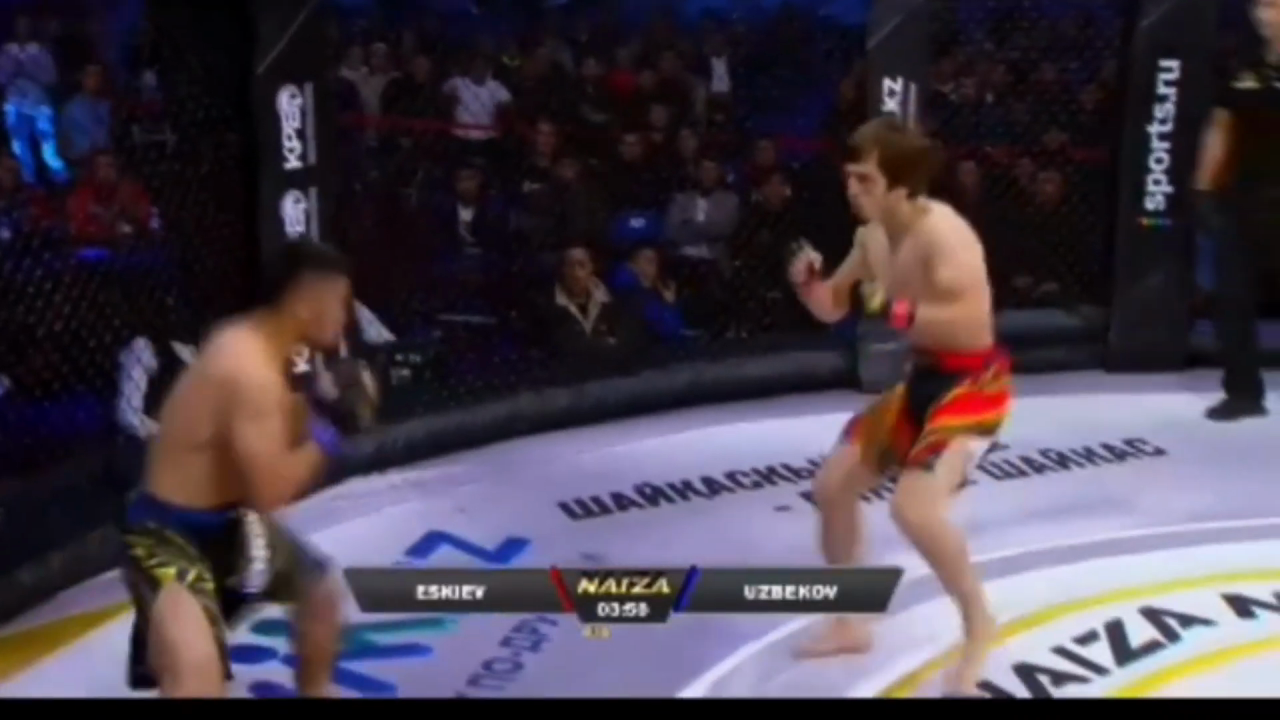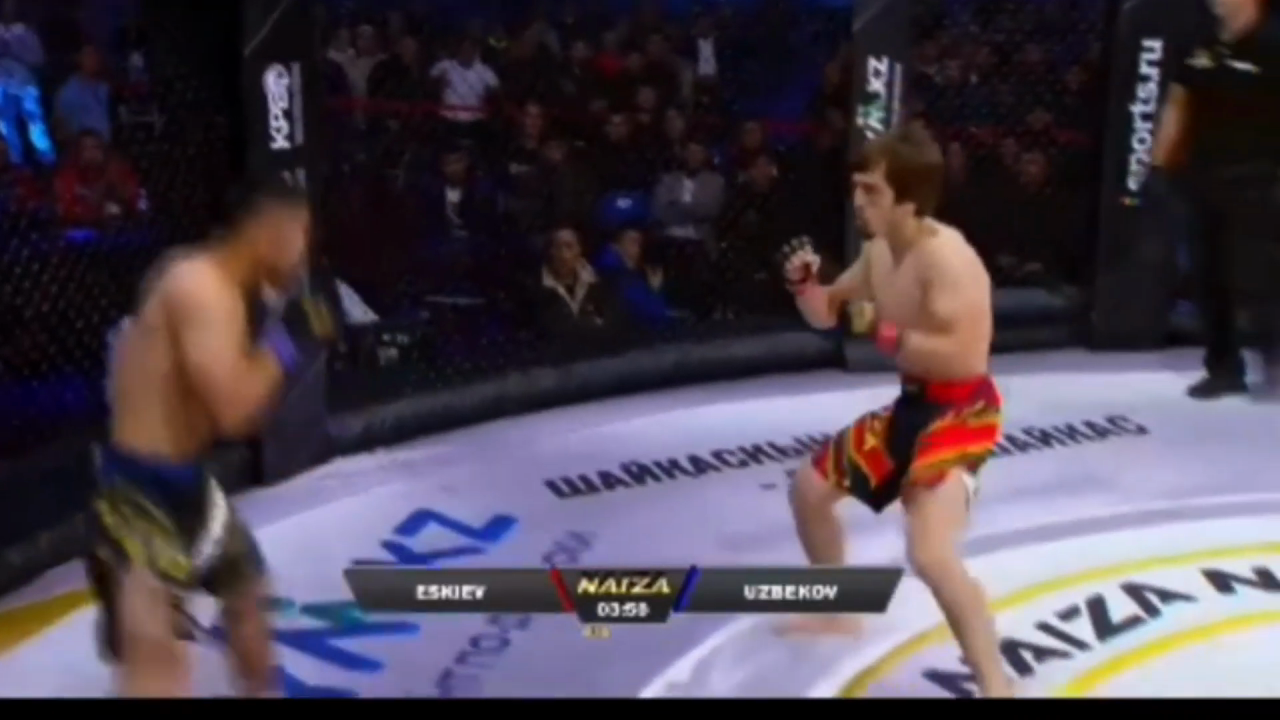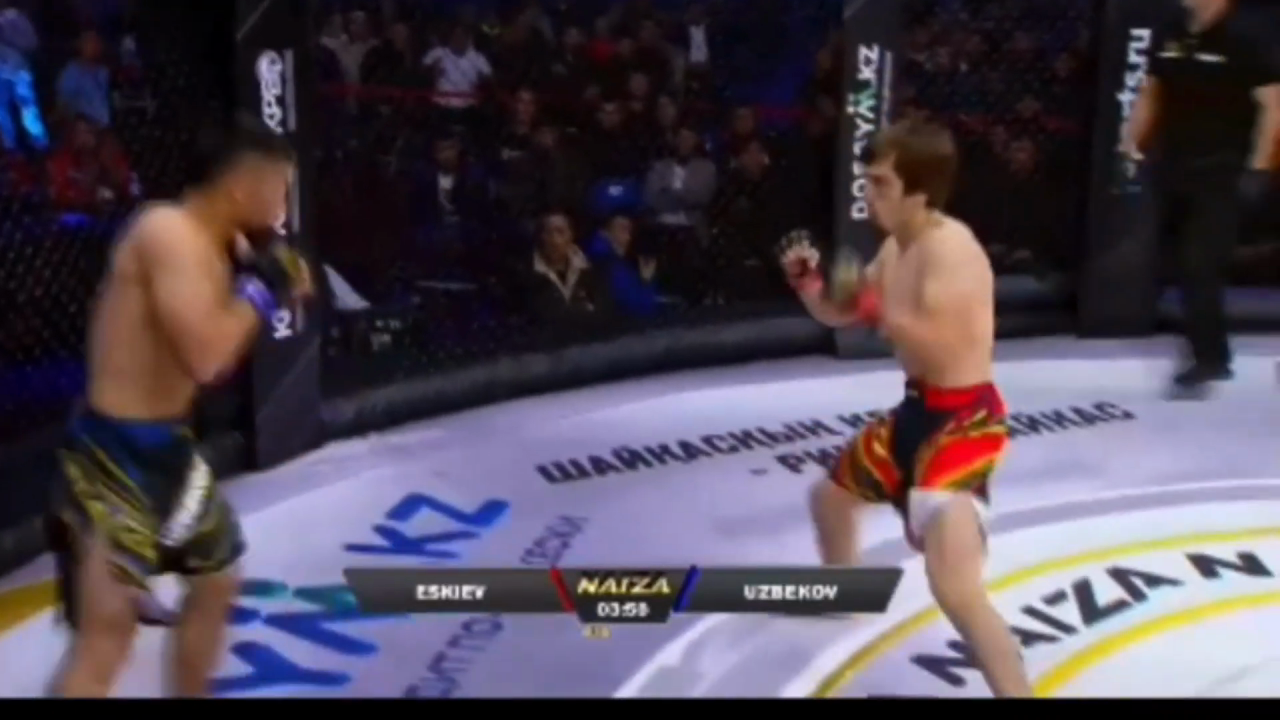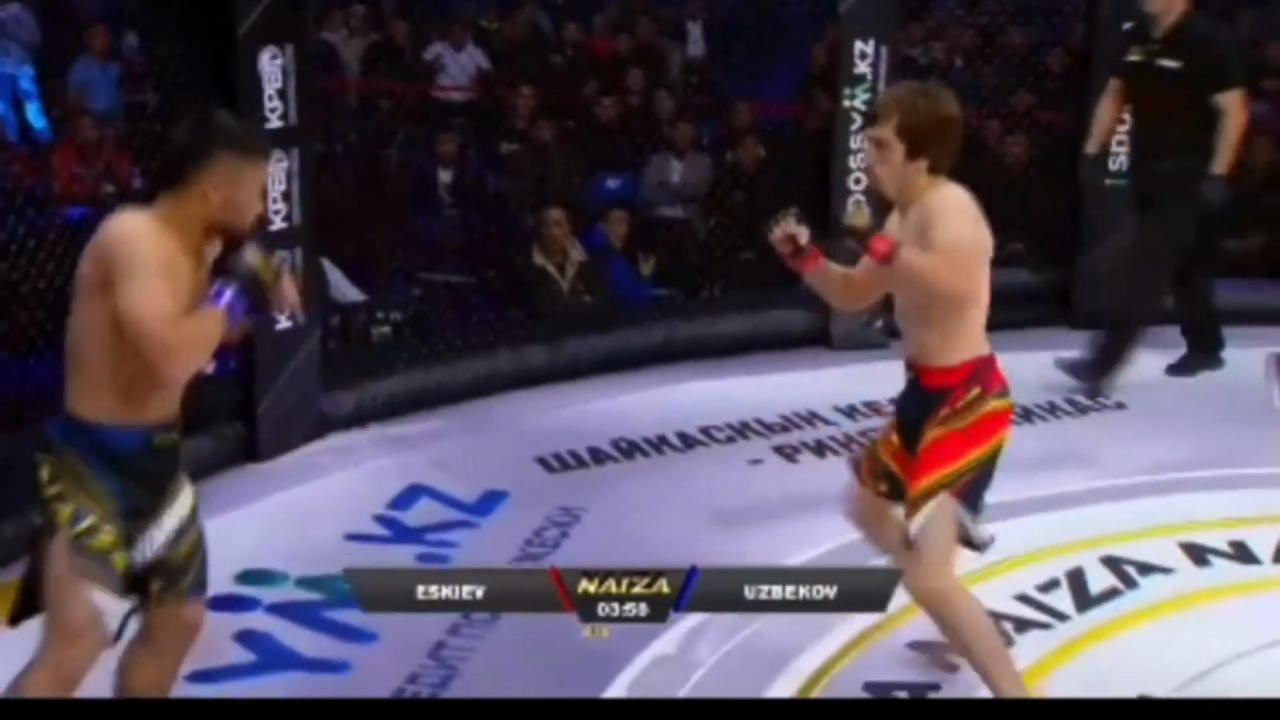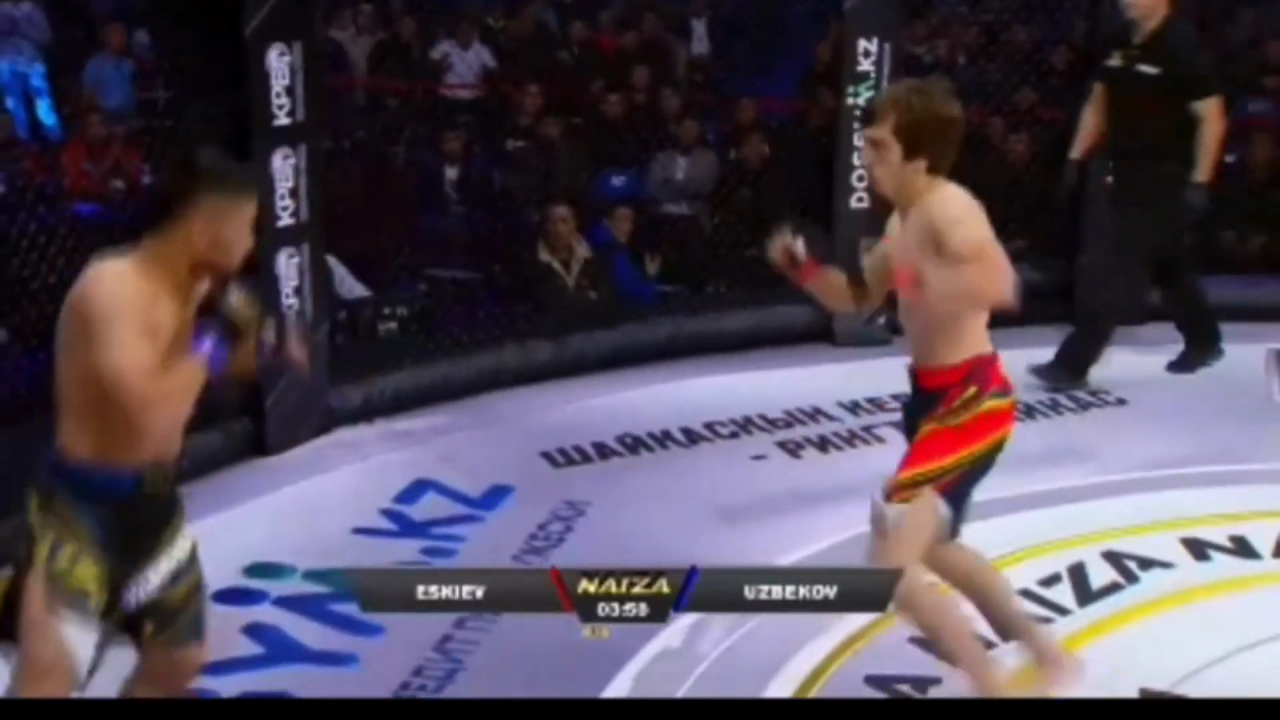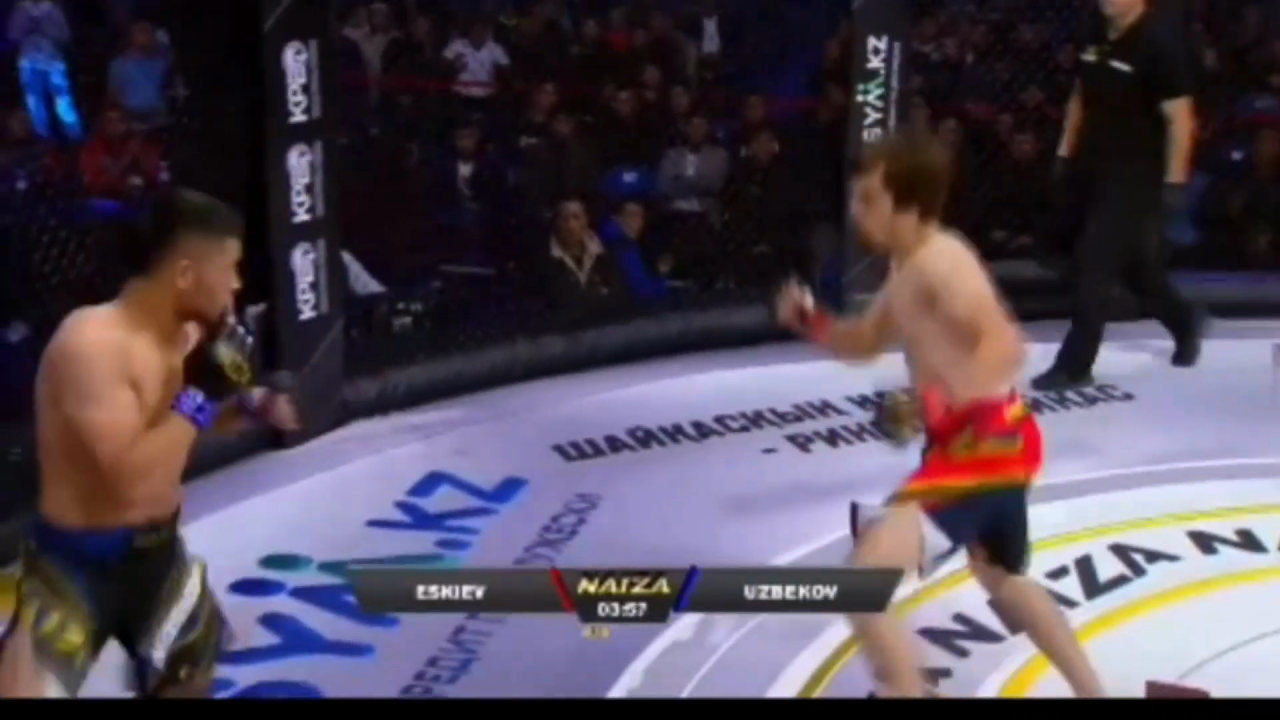
dt=0.1s
person 1, frame 1
left shoulder: (943, 233)
right shoulder: (873, 236)
left elbow: (974, 322)
right elbow: (831, 305)
left wrist: (899, 311)
right wrist: (810, 281)
left hip: (974, 380)
right hip: (924, 376)
left knee: (914, 508)
right knee: (833, 480)
left ankle: (979, 626)
right ankle: (849, 622)
person 1, frame 2
left shoulder: (947, 257)
right shoulder: (879, 251)
left elbow: (967, 354)
right elbow: (825, 312)
left wrist: (889, 335)
right wrist: (805, 284)
left hip: (962, 413)
right hip: (913, 404)
left knee: (929, 552)
right knee: (808, 490)
left ankle: (996, 688)
right ankle: (835, 610)
person 1, frame 3
left shoulder: (949, 248)
right shoulder: (895, 248)
left elbow: (942, 349)
right elbow: (839, 312)
left wrist: (874, 304)
right wrist: (807, 280)
left hip: (966, 422)
right hip: (918, 410)
left knee: (953, 585)
right knee: (827, 495)
left ankle: (1016, 692)
person 1, frame 4
left shoulder: (948, 208)
right shoulder: (906, 214)
left elbow: (961, 290)
right elbow: (853, 294)
left wrist: (887, 248)
right wrist: (804, 255)
left hip: (965, 404)
right hip: (931, 395)
left knee: (926, 578)
right knee: (866, 509)
left ankle: (1014, 692)
person 1, frame 5
left shoulder: (947, 209)
right shoulder: (905, 219)
left elbow: (999, 286)
right elbow: (855, 299)
left wrist: (913, 282)
right wrist: (802, 267)
left hip: (966, 400)
right hip: (941, 395)
left knee: (893, 567)
right knee: (934, 550)
left ankle: (993, 689)
right ankle: (1041, 649)
person 1, frame 6
left shoulder: (937, 263)
right shoulder: (907, 269)
left elbow: (1006, 349)
right elbow: (861, 342)
left wrist: (936, 403)
right wrist: (810, 319)
left hip: (981, 446)
right hip: (992, 441)
right knee: (1007, 580)
right ankle: (1091, 692)
person 2, frame 1
left shoulder: (248, 339)
right shoulder: (246, 369)
right elbow: (270, 489)
left wrist: (311, 416)
right wrist: (328, 431)
left hip: (222, 520)
right hip: (170, 536)
left knee: (321, 598)
right knee: (199, 690)
left ankle: (315, 697)
person 2, frame 2
left shoulder: (224, 285)
right shoulder: (197, 288)
left elbow: (240, 376)
right elbow: (231, 410)
left wrist: (300, 331)
right wrist: (286, 341)
left hip: (185, 483)
right hip: (137, 491)
left knee: (249, 594)
right knee: (160, 673)
left ankle: (264, 697)
person 2, frame 3
left shoulder: (209, 238)
right shoulder: (166, 233)
left elbow: (214, 329)
right elbow: (204, 357)
left wrist: (276, 279)
right wrist: (259, 287)
left hip: (168, 447)
right hip: (111, 454)
left knee: (217, 583)
right knee: (107, 640)
left ankle: (190, 698)
person 2, frame 4
left shoulder: (200, 246)
right shoulder: (128, 240)
right elbow: (170, 365)
left wrist: (263, 288)
right wrist: (233, 291)
left hip: (157, 456)
right hip: (90, 462)
left knee: (179, 616)
right knee: (73, 645)
person 2, frame 5
left shoulder: (191, 288)
right shoulder: (110, 288)
right elbow: (146, 420)
left wrist: (257, 341)
right wrist: (212, 342)
left hip: (156, 498)
right hip: (81, 506)
left knee: (179, 658)
right knee: (46, 681)
person 2, frame 6
left shoulder: (183, 336)
right shoulder: (89, 343)
left elbow: (190, 416)
right elbow: (131, 479)
left wrist: (253, 402)
right wrist: (202, 397)
left hip: (157, 554)
right hip: (72, 567)
left knee: (192, 682)
person 3, frame 1
right shoulder: (1241, 71)
right elbow: (1219, 129)
right wrist: (1203, 190)
right hip: (1241, 202)
right knee: (1232, 299)
right ankle: (1243, 392)
person 3, frame 2
right shoulder: (1200, 47)
right elbow: (1177, 106)
right wrist: (1158, 166)
right hip: (1206, 181)
right knee: (1211, 280)
right ankle: (1224, 368)
person 3, frame 3
left shoulder: (1243, 39)
right shoulder: (1170, 37)
right elbow: (1149, 95)
right wrist: (1128, 150)
left hip: (1222, 174)
right hip: (1177, 171)
left knee: (1199, 266)
right knee: (1191, 270)
left ankle: (1206, 357)
right ankle: (1211, 356)
person 3, frame 4
left shoulder: (1205, 40)
right shoulder: (1135, 39)
left elbow: (1234, 110)
right elbow: (1114, 97)
left wrist: (1217, 175)
right wrist: (1091, 152)
left hip: (1185, 177)
right hip: (1146, 172)
left knee: (1143, 266)
right knee: (1183, 267)
left ankle: (1104, 362)
right ankle: (1204, 348)
person 3, frame 5
left shoulder: (1183, 46)
right shoulder: (1120, 45)
left elbow: (1212, 118)
right elbow: (1098, 102)
left wrist: (1199, 182)
right wrist: (1076, 158)
left hip: (1161, 182)
right hip: (1129, 176)
left knee: (1114, 270)
right knee: (1168, 267)
left ankle: (1072, 364)
right ankle: (1204, 343)
person 3, frame 6
left shoulder: (1159, 46)
right shoulder: (1099, 41)
left elbow: (1180, 119)
left wrist: (1175, 183)
right wrist: (1065, 155)
left hip: (1132, 180)
right hip: (1094, 173)
left knee: (1094, 270)
right knee: (1135, 267)
left ankle: (1074, 365)
right ankle: (1185, 324)
